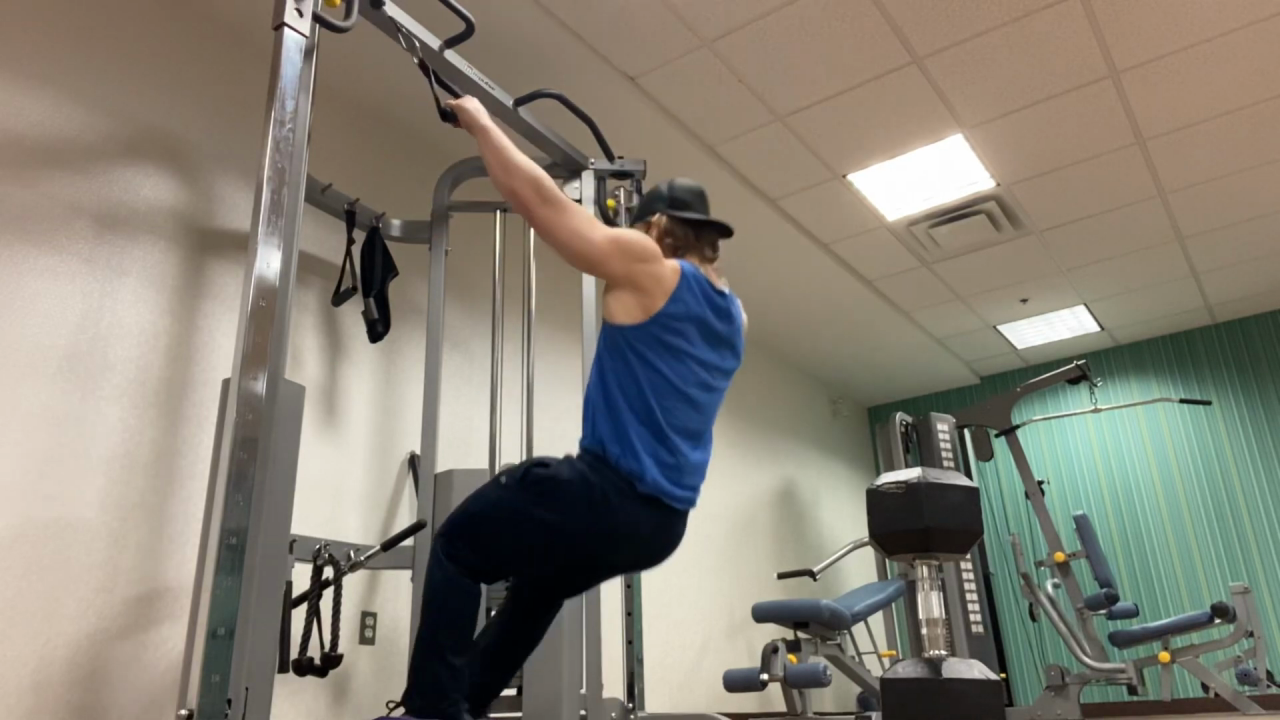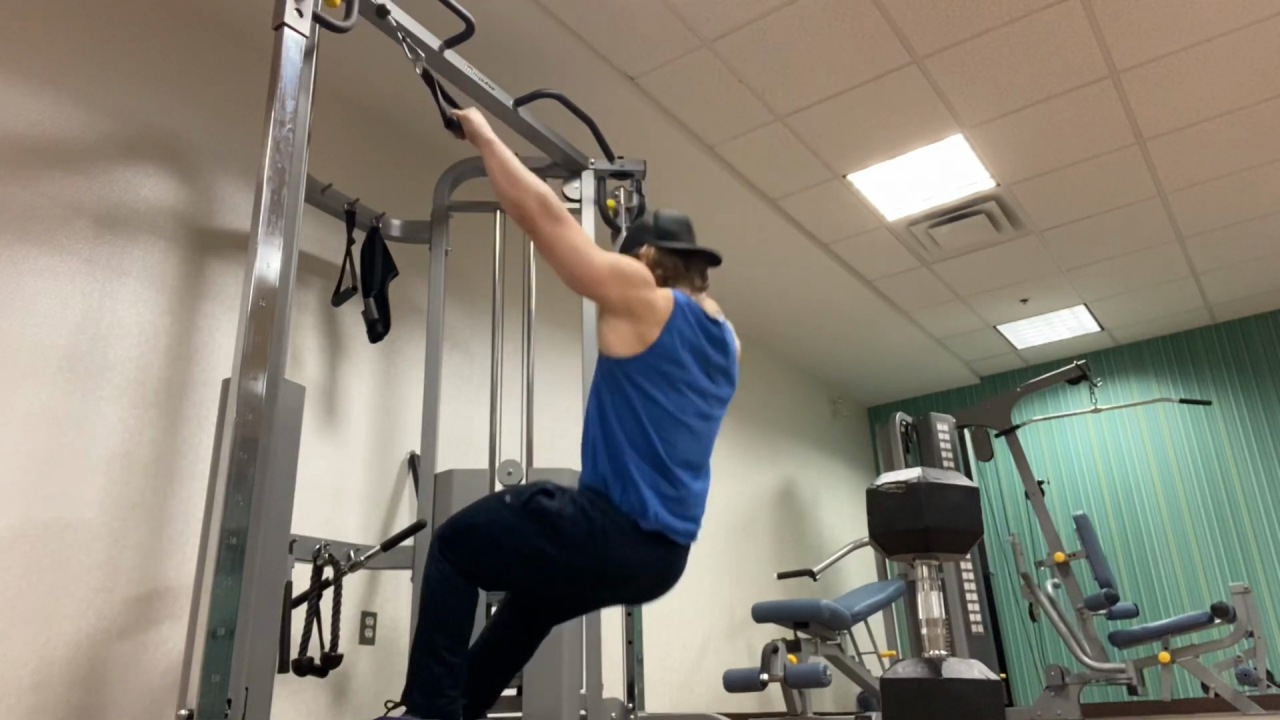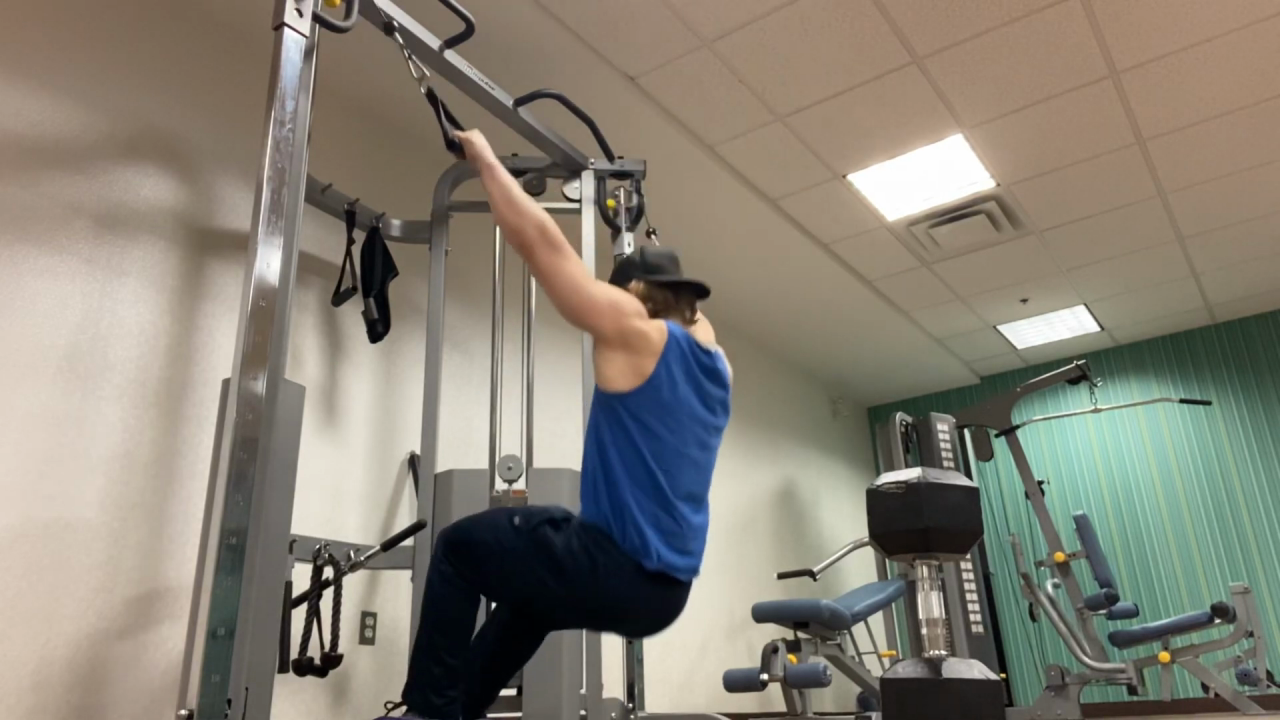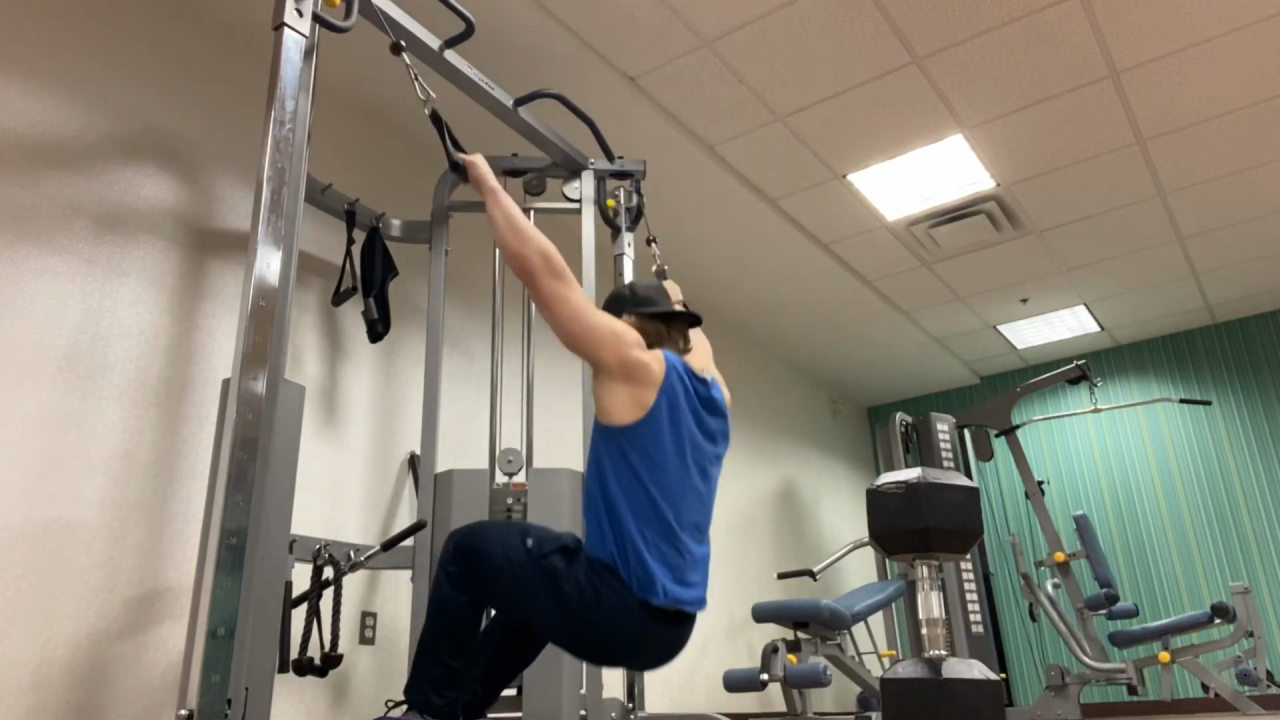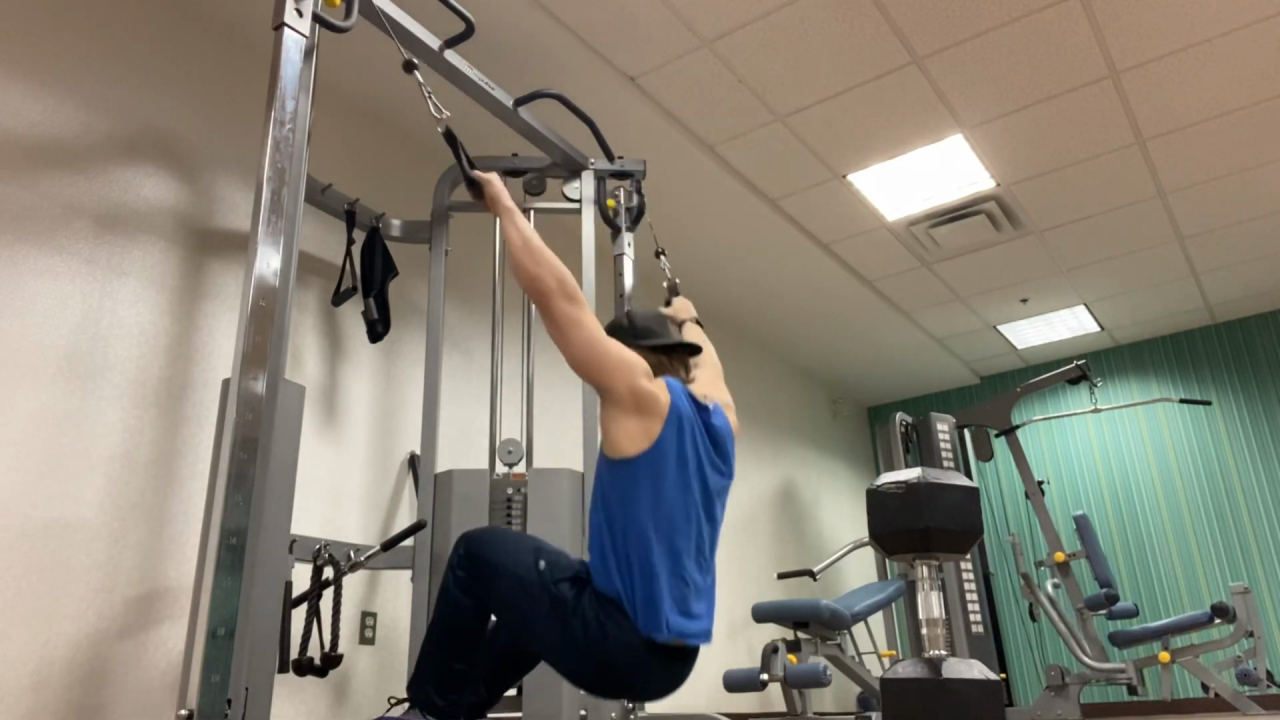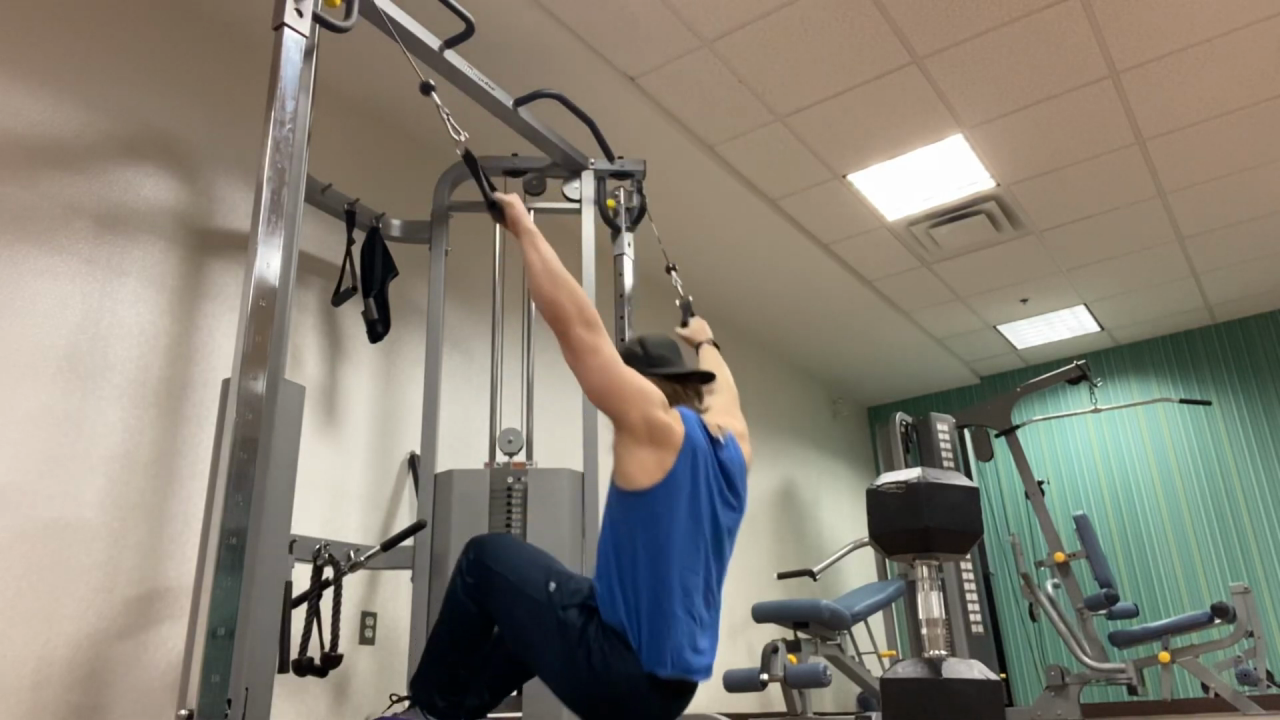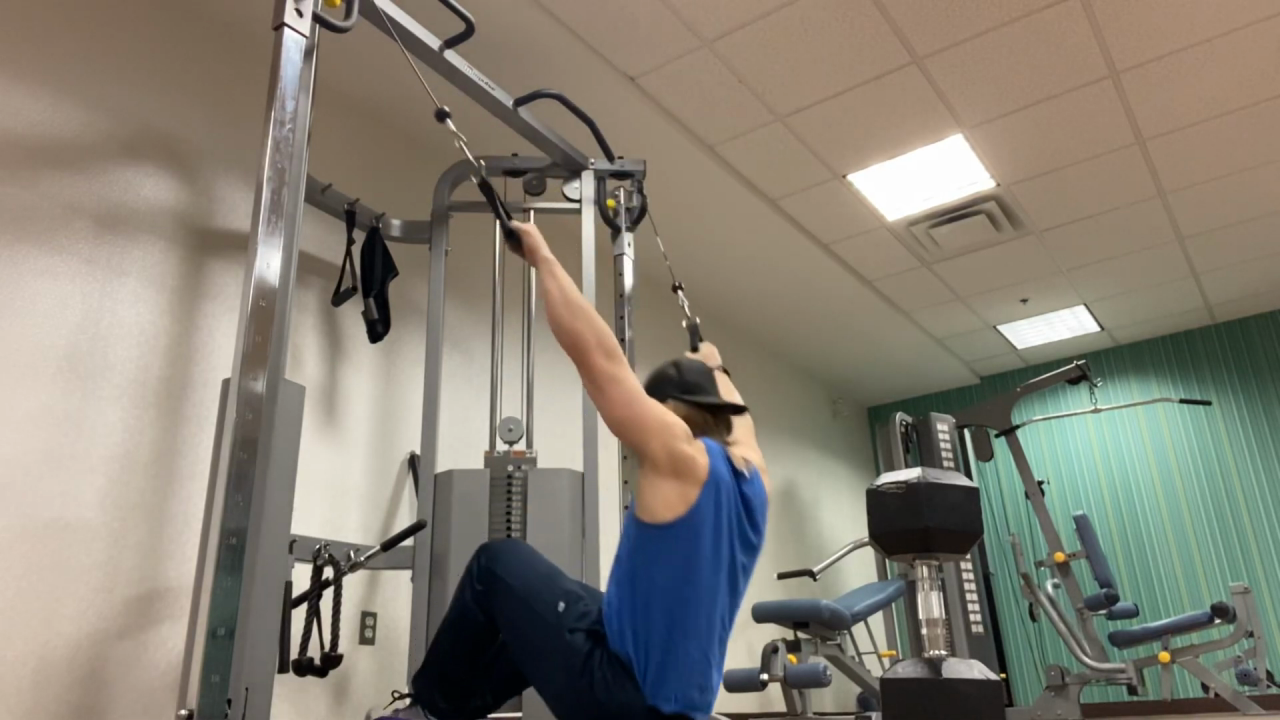
dt=0.1s
person 1, frame 1
left shoulder: (647, 270)
right shoulder: (732, 314)
left elbow: (540, 200)
left wrist: (480, 122)
left hip: (606, 491)
right hip: (659, 523)
left knee: (458, 549)
right knee: (544, 568)
person 1, frame 2
left shoulder: (641, 302)
right shoulder: (724, 338)
left elbow: (543, 215)
left wrist: (484, 135)
right wrist: (681, 258)
left hip: (614, 530)
right hip: (664, 558)
left knee: (457, 545)
right knee: (539, 579)
person 1, frame 3
left shoulder: (634, 334)
right shoulder: (716, 366)
left elbow: (541, 243)
left wrist: (485, 159)
right wrist: (671, 281)
left hip: (610, 565)
right hip: (661, 591)
left knee: (460, 550)
right knee: (534, 584)
person 1, frame 4
left shoulder: (637, 367)
right shoulder: (711, 389)
left elbow: (543, 270)
right elbow: (694, 344)
left wrist: (488, 184)
right wrist: (675, 304)
left hip: (622, 608)
right hip: (668, 620)
left knee: (470, 549)
right knee: (535, 581)
person 1, frame 5
left shoulder: (642, 398)
right shoulder: (719, 417)
left elbow: (557, 296)
right elbow: (703, 361)
left wrist: (503, 204)
right wrist: (688, 322)
left hip: (619, 638)
right hip: (669, 656)
left knee: (478, 555)
right knee: (540, 591)
person 1, frame 6
left shoulder: (660, 428)
right shoulder: (729, 441)
left elbow: (577, 326)
right elbow: (723, 392)
left wrist: (524, 228)
right wrist: (703, 343)
left hip: (624, 672)
left knee: (488, 557)
right knee: (549, 594)
person 1, frame 7
left shoulder: (683, 461)
right shoulder: (751, 477)
left elbow: (600, 359)
right elbow: (737, 416)
left wrist: (541, 256)
right wrist: (714, 368)
left knee: (497, 564)
right knee: (555, 611)
